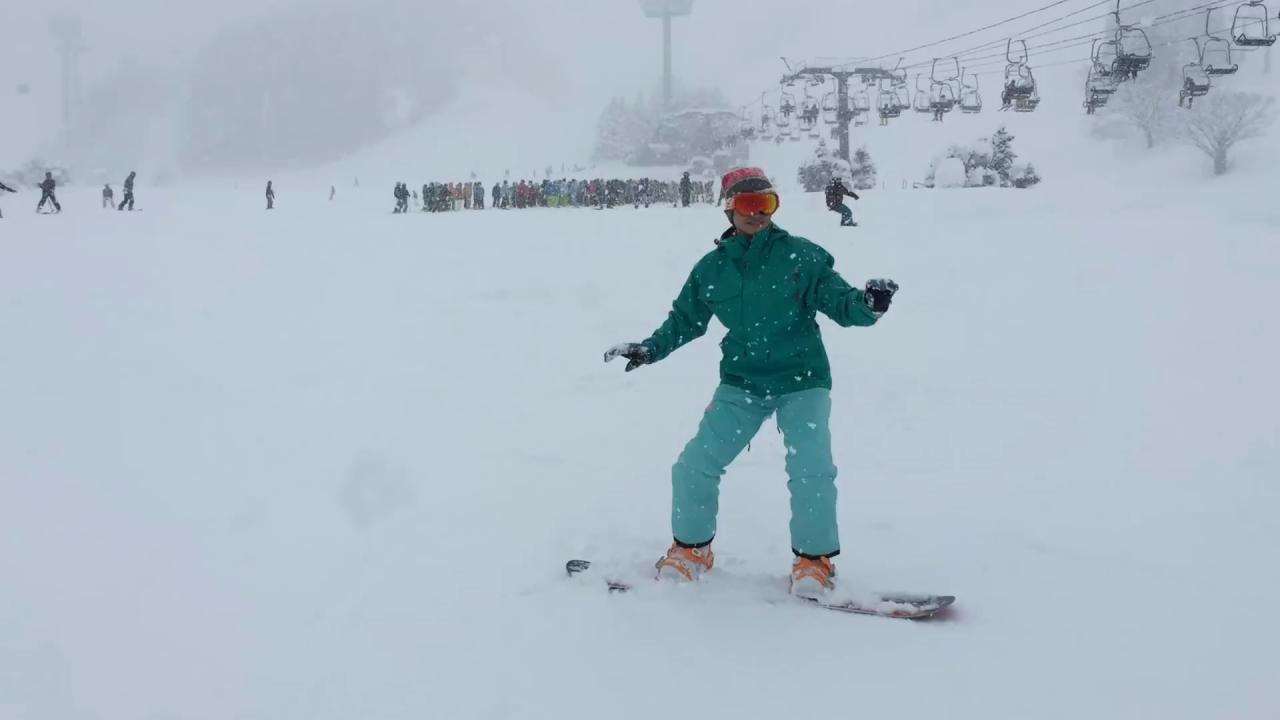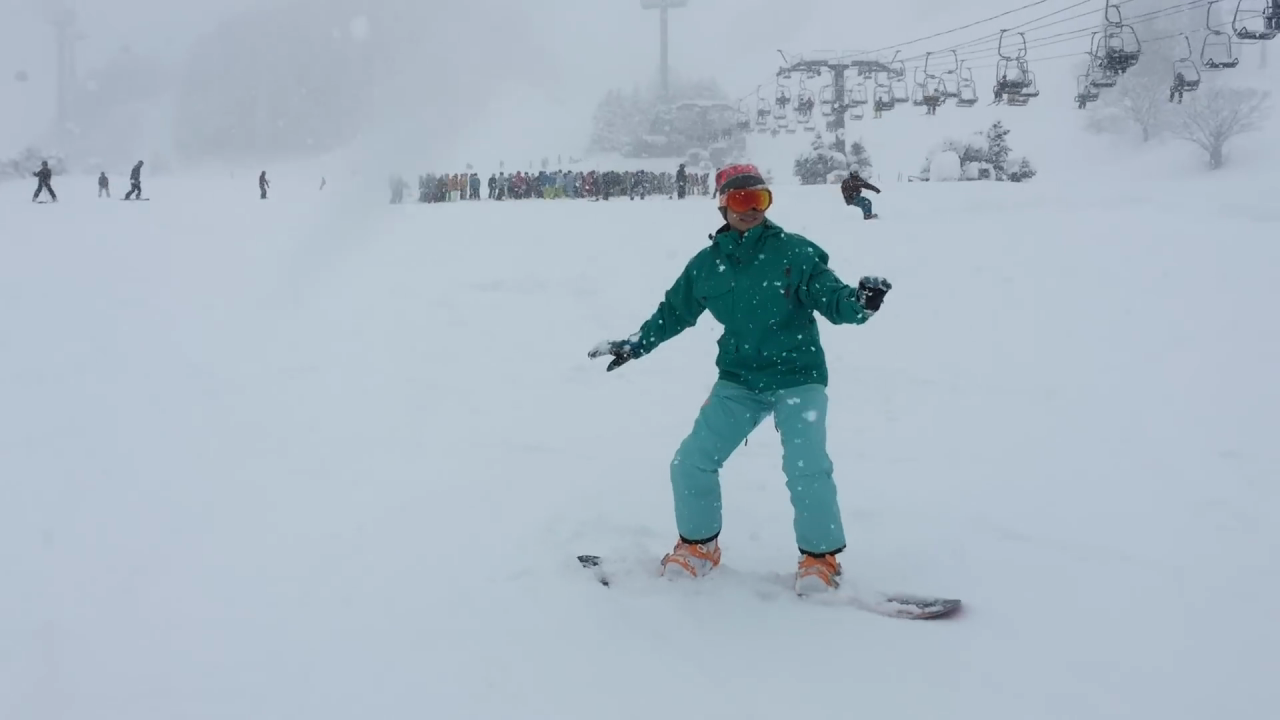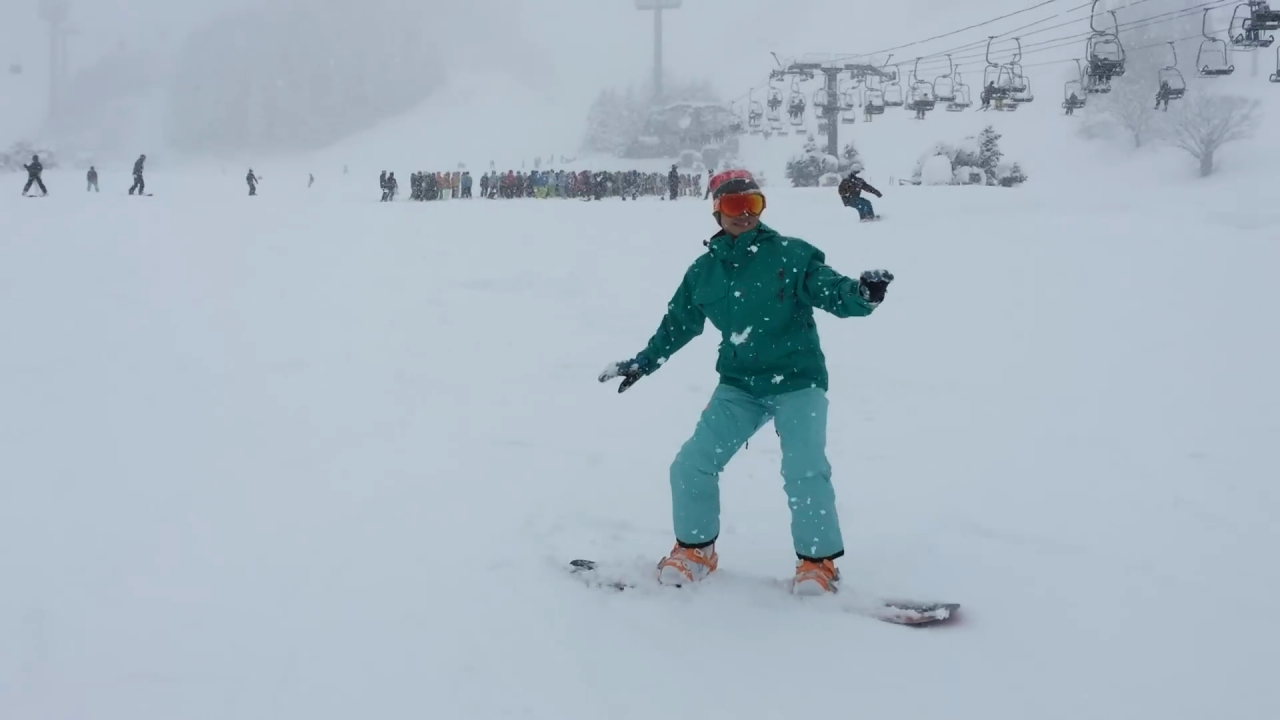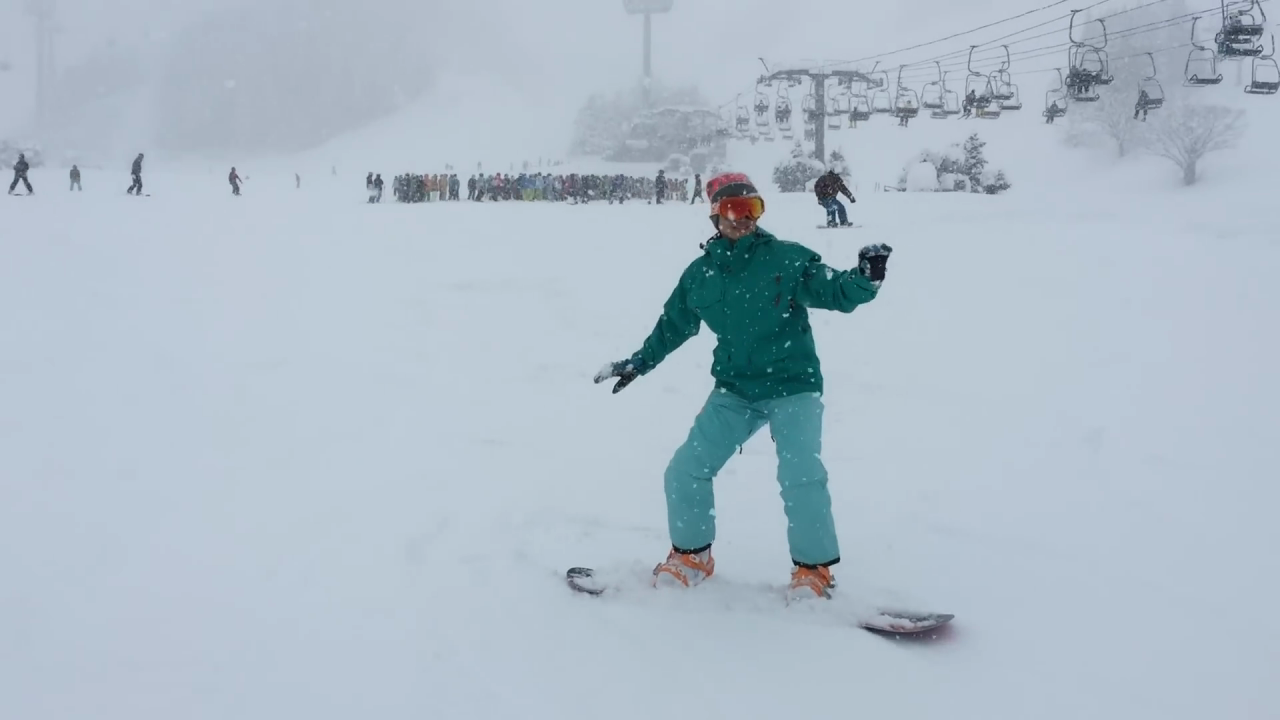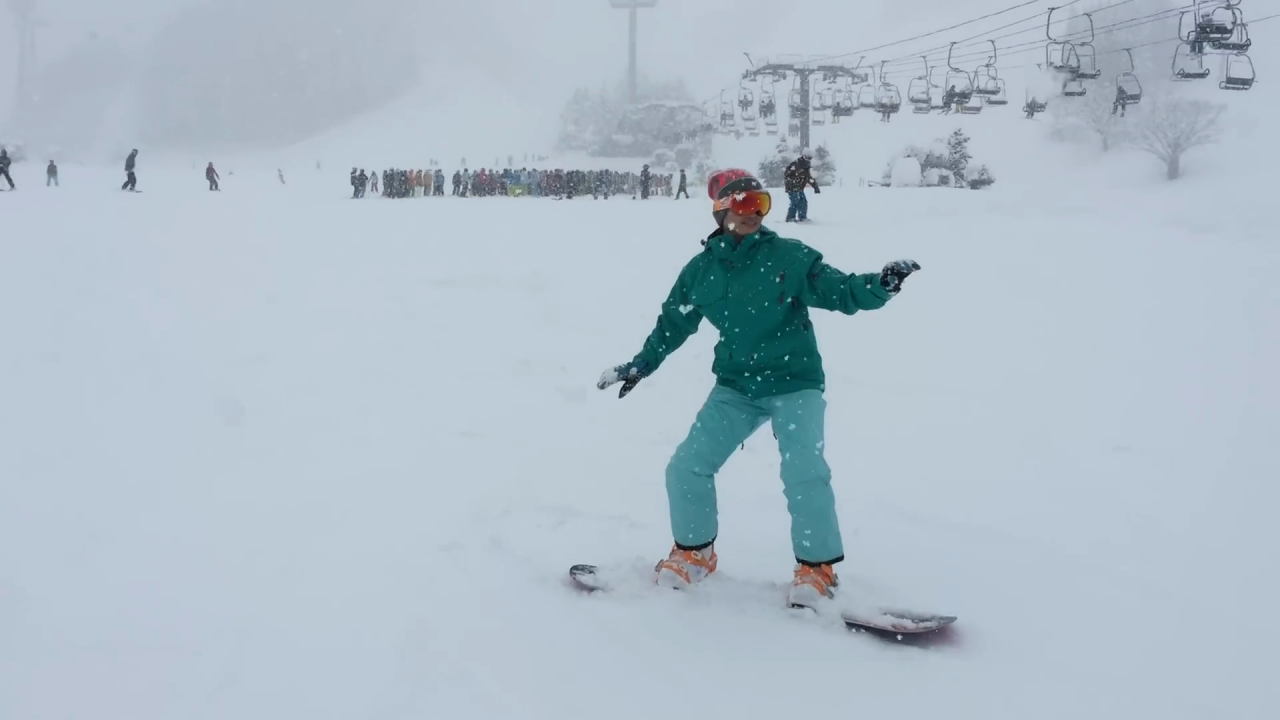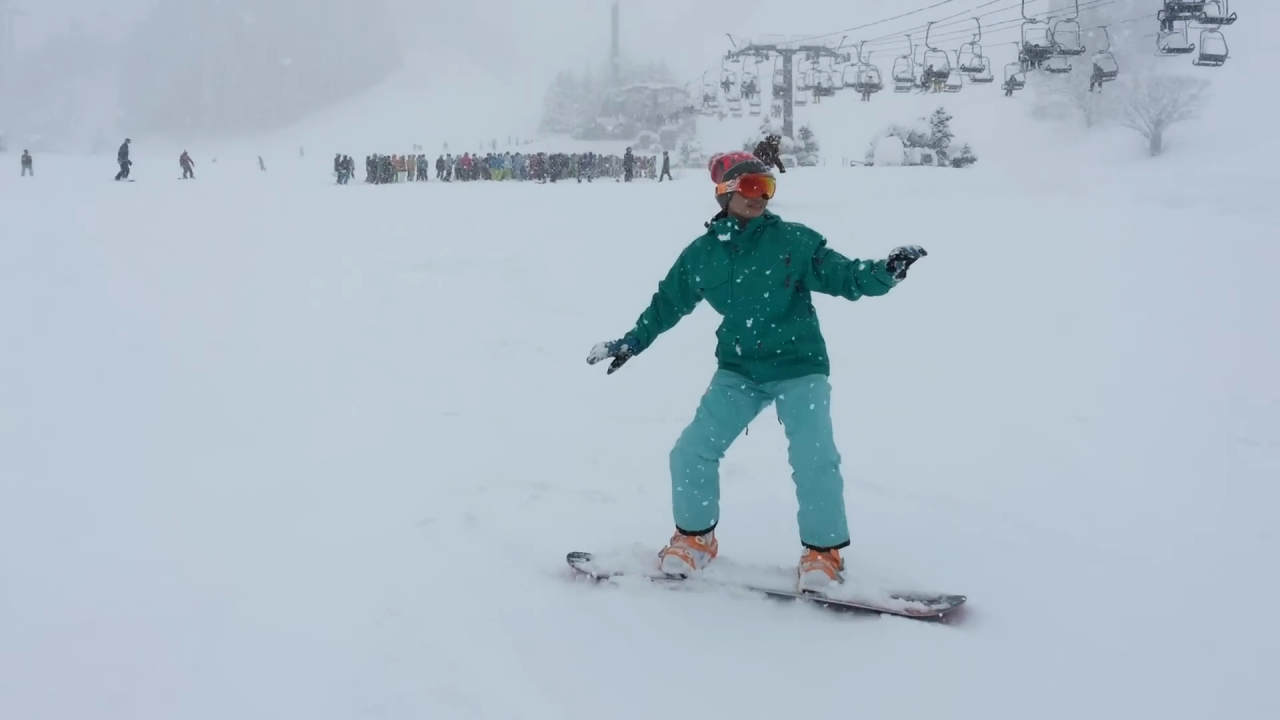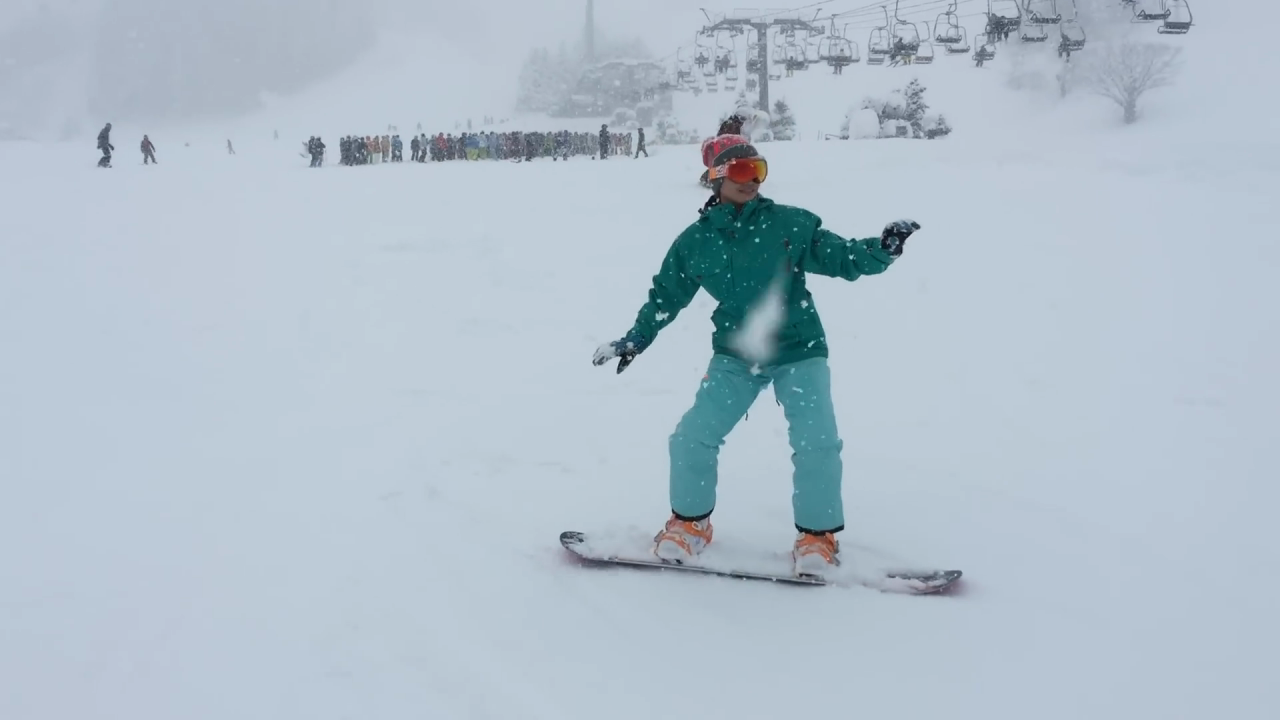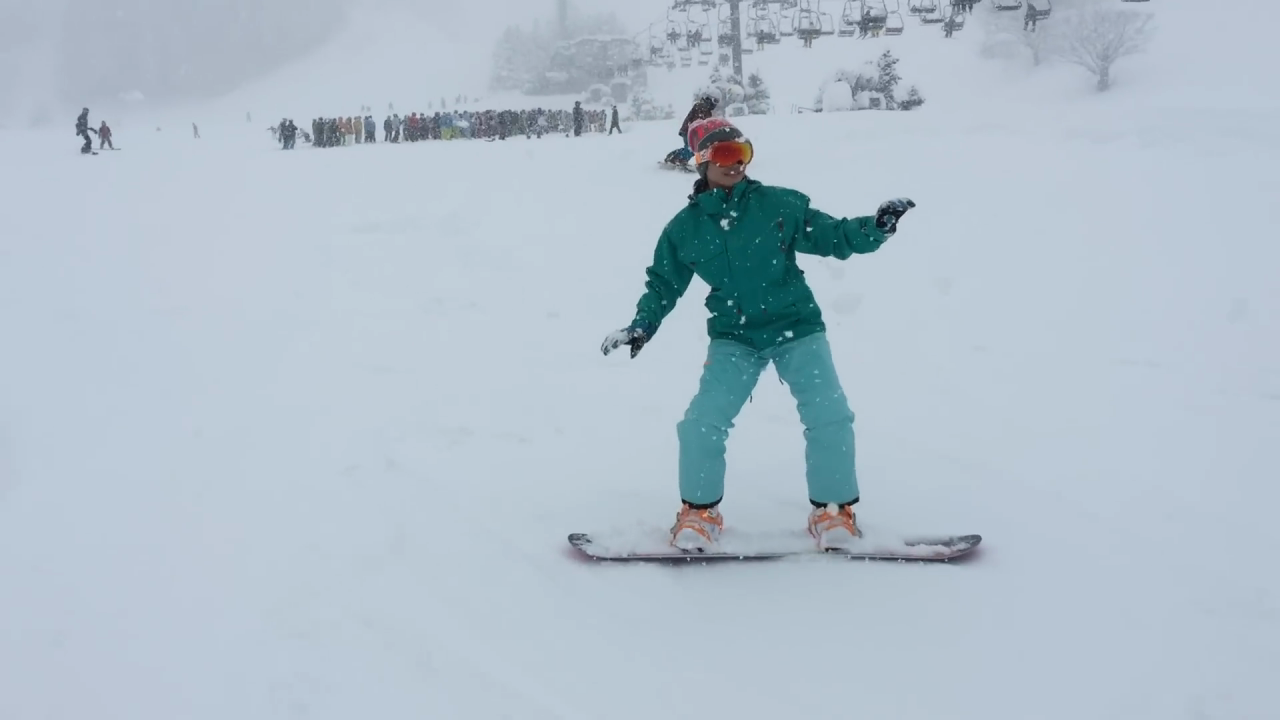
dt=0.3s
person 1, frame 1
left shoulder: (802, 256)
right shoulder: (712, 267)
left elbow: (839, 302)
right elbow: (685, 319)
left wrist: (868, 303)
right wrist: (651, 348)
left hip: (802, 381)
right hip: (741, 383)
left knee: (811, 469)
right knee: (694, 467)
left ankle: (813, 560)
right ankle: (691, 549)
person 1, frame 2
left shoulder: (796, 252)
right shoulder: (706, 264)
left elbow: (831, 299)
right elbow: (675, 311)
left wrist: (860, 301)
right wrist: (634, 345)
left hip: (797, 377)
right hip: (738, 380)
left knee: (807, 467)
right knee: (691, 462)
left ankle: (820, 558)
right ankle: (698, 546)
person 1, frame 3
left shoulder: (792, 255)
right shoulder: (704, 270)
left elbow: (834, 293)
right elbow: (680, 322)
left wrist: (864, 293)
right wrist: (644, 361)
left hip: (798, 382)
right hip: (739, 385)
left knee: (804, 470)
right knee: (691, 466)
left ankle: (817, 562)
right ankle: (695, 549)
person 1, frame 4
left shoulder: (788, 259)
right shoulder: (700, 273)
left elbow: (835, 291)
right elbow: (673, 325)
left wrist: (866, 277)
right wrist: (639, 362)
left hip: (793, 386)
right hip: (733, 390)
left knee: (801, 475)
right knee: (685, 470)
left ankle: (812, 570)
right ankle: (692, 555)
person 1, frame 5
left shoulder: (791, 256)
right shoulder: (701, 270)
left elbow: (840, 292)
right elbow: (673, 322)
left wrist: (881, 284)
right wrist: (641, 364)
left hip: (795, 382)
right hip: (735, 386)
left knee: (805, 474)
right knee: (687, 466)
left ankle: (816, 567)
right ankle: (693, 552)
person 1, frame 6
left shoulder: (795, 241)
right shoulder: (700, 255)
left elbow: (844, 277)
right elbow: (668, 303)
left wrist: (887, 272)
right wrist: (633, 342)
left hip: (800, 368)
right hip: (738, 371)
left knee: (814, 459)
right knee: (692, 452)
left ankle: (822, 552)
right ankle: (695, 538)
person 1, frame 7
left shoulder: (791, 224)
right shoulder: (694, 241)
left elbow: (840, 257)
right elbow: (666, 295)
left wrist: (882, 249)
right wrist: (637, 338)
left hip: (798, 350)
right hip: (735, 355)
left knee: (816, 441)
right knee: (692, 437)
left ankle: (816, 535)
right ankle: (689, 523)
person 1, frame 8
left shoulder: (780, 204)
right shoulder: (684, 228)
left elbow: (832, 237)
right elbow: (663, 284)
left wrist: (876, 226)
right wrist: (643, 326)
left hip: (796, 328)
right hip: (734, 337)
left knee: (830, 414)
right knee: (703, 422)
left ankle: (832, 509)
right ankle: (699, 511)
